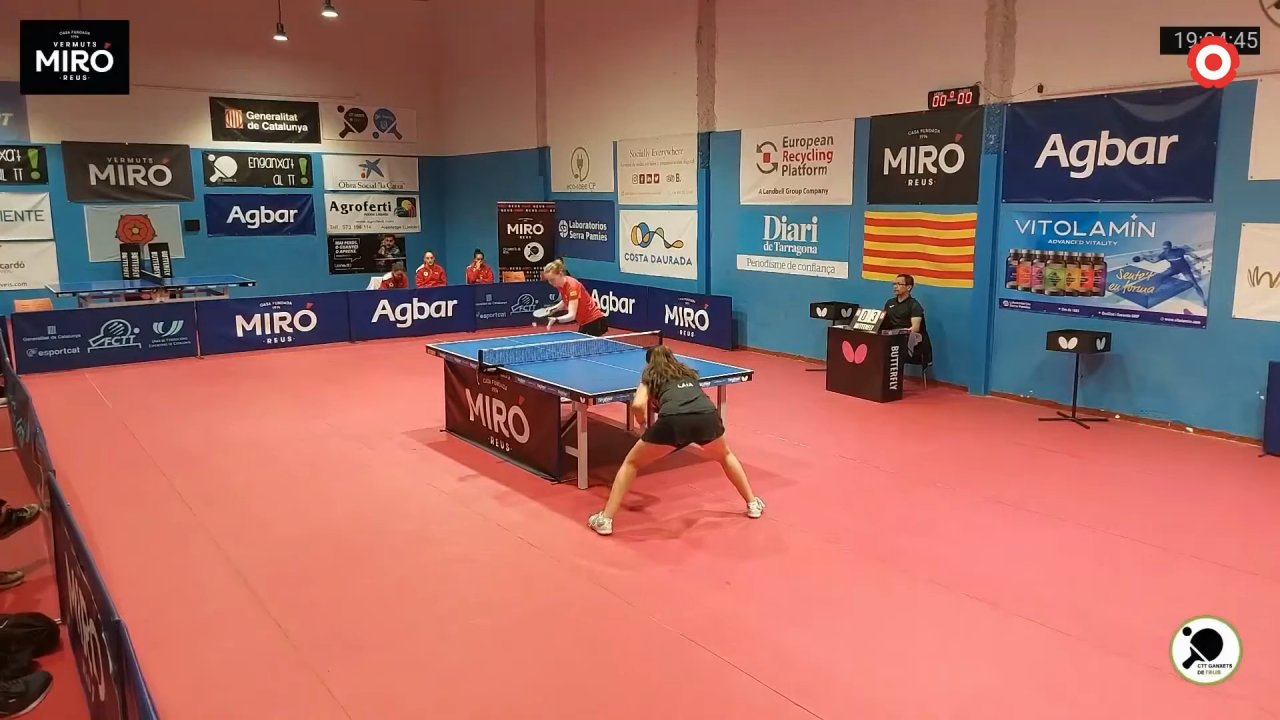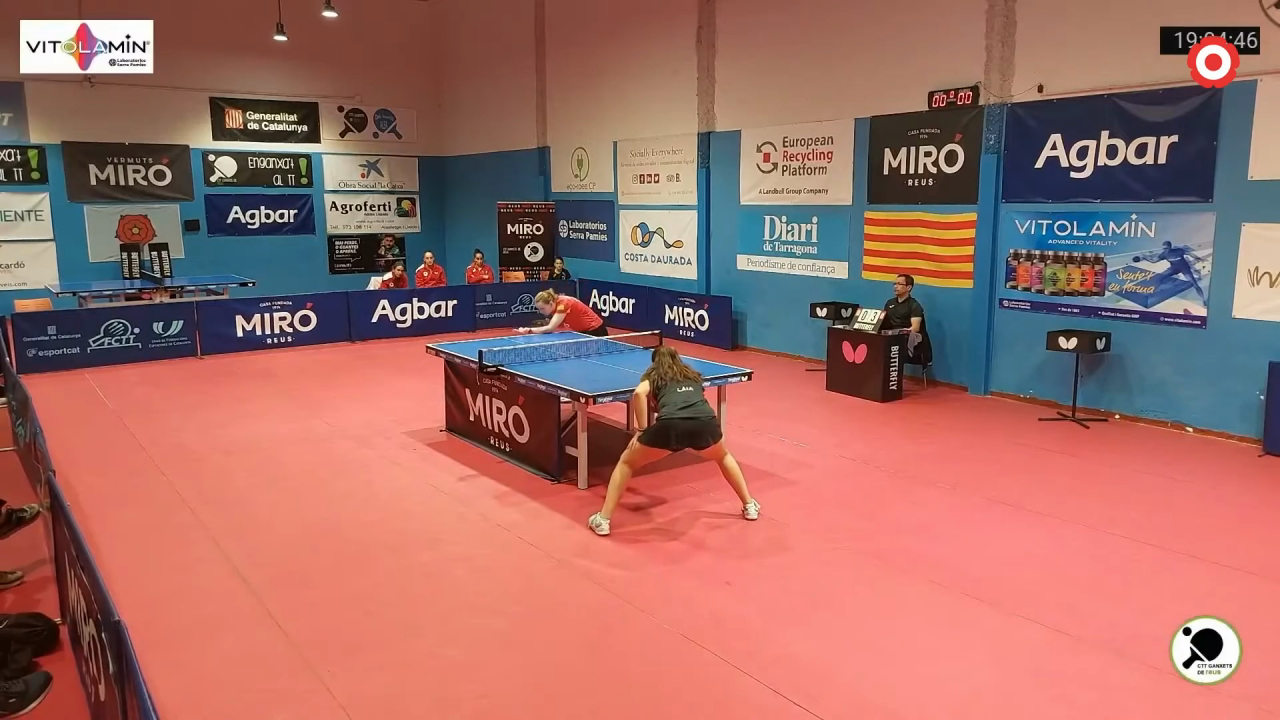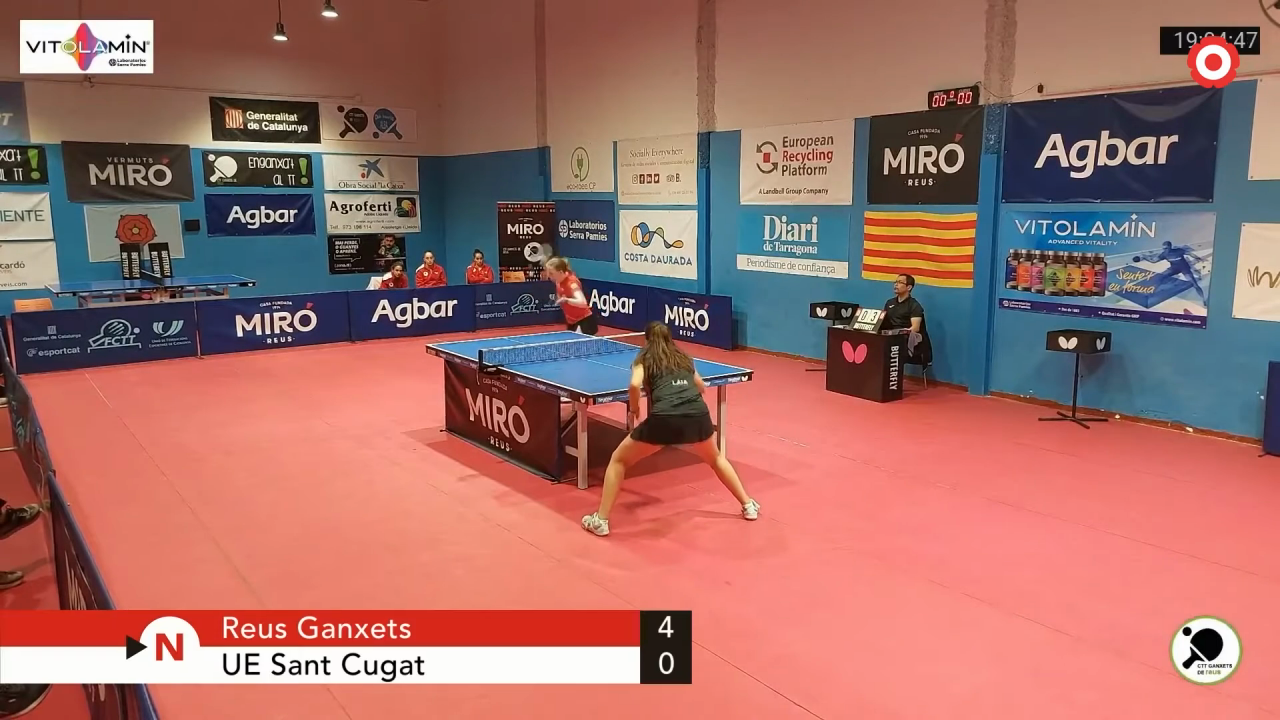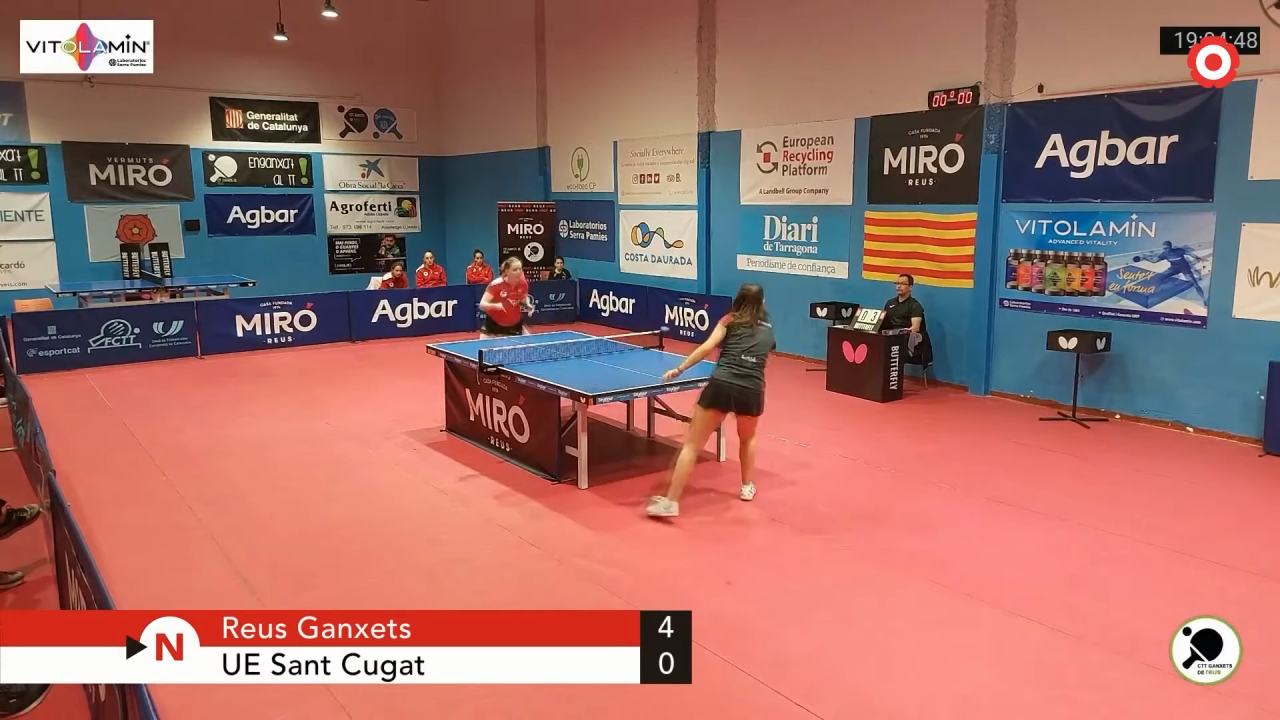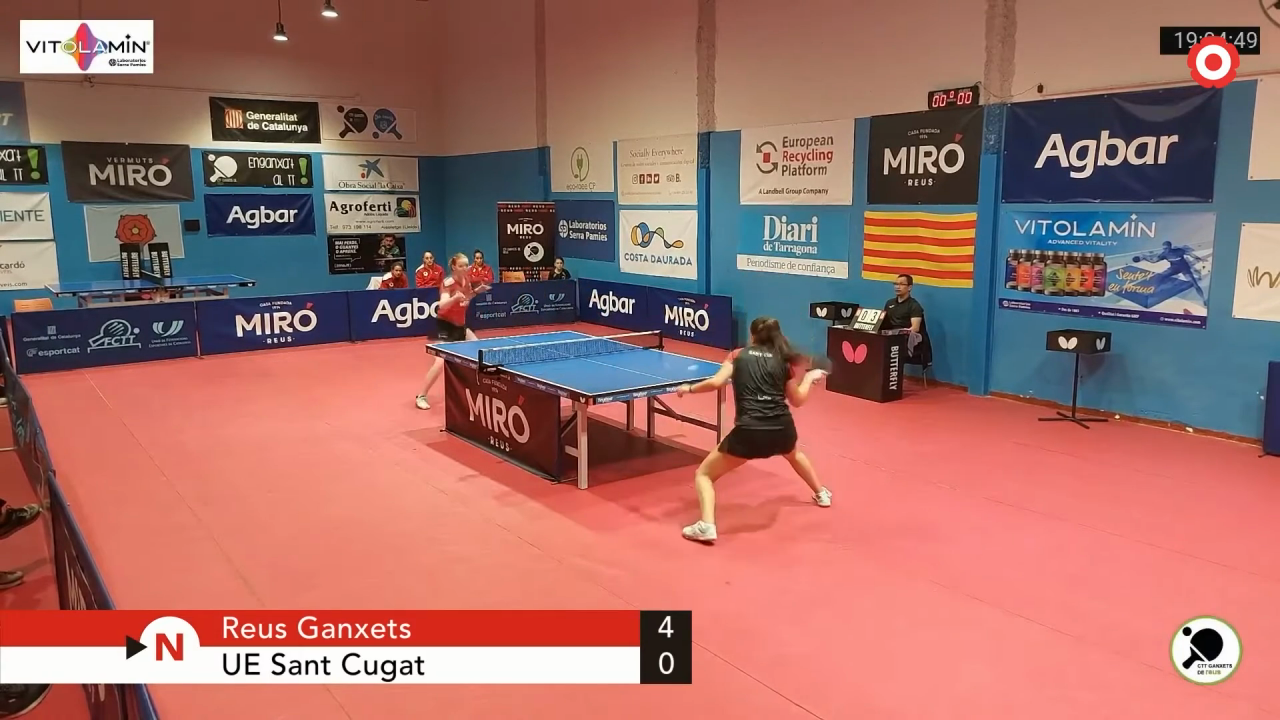
dt=1s
person 1, frame 1
left shoulder: (650, 375)
right shoulder: (688, 372)
left elbow: (638, 404)
left wrist: (642, 422)
left hip: (673, 420)
right hip: (707, 416)
left knee: (631, 463)
right knee: (725, 456)
left ankle: (605, 519)
right ankle: (752, 503)
person 1, frame 2
left shoulder: (653, 375)
right shoulder: (693, 376)
left elbow: (639, 393)
left wrist: (641, 430)
left hip: (671, 424)
right hip: (705, 422)
left knee: (627, 463)
right knee: (723, 457)
left ankle: (603, 519)
right ankle: (749, 505)
person 1, frame 3
left shoulder: (644, 360)
right shoulder: (684, 359)
left elbow: (635, 385)
right elbow: (702, 390)
left wrist: (634, 411)
left hip: (664, 419)
right hip: (698, 415)
left knee: (618, 460)
right knee: (715, 458)
left ankle: (601, 520)
right ankle: (748, 506)
person 1, frame 4
left shoulder: (730, 320)
right shoulder: (769, 331)
left elbow: (708, 348)
left wrist: (679, 369)
left hip: (722, 386)
right hip: (752, 391)
left knee: (692, 445)
right knee: (747, 439)
left ankle: (670, 502)
right ankle: (747, 487)
person 1, frame 5
left shoulder: (739, 355)
right shoulder: (785, 362)
left elbow: (717, 382)
right elbow: (797, 400)
left wrist: (690, 388)
right wrist: (810, 378)
left hip: (749, 432)
right hip: (782, 429)
left knee: (704, 474)
right knee: (794, 455)
left ankle: (706, 525)
right ankle: (821, 493)
